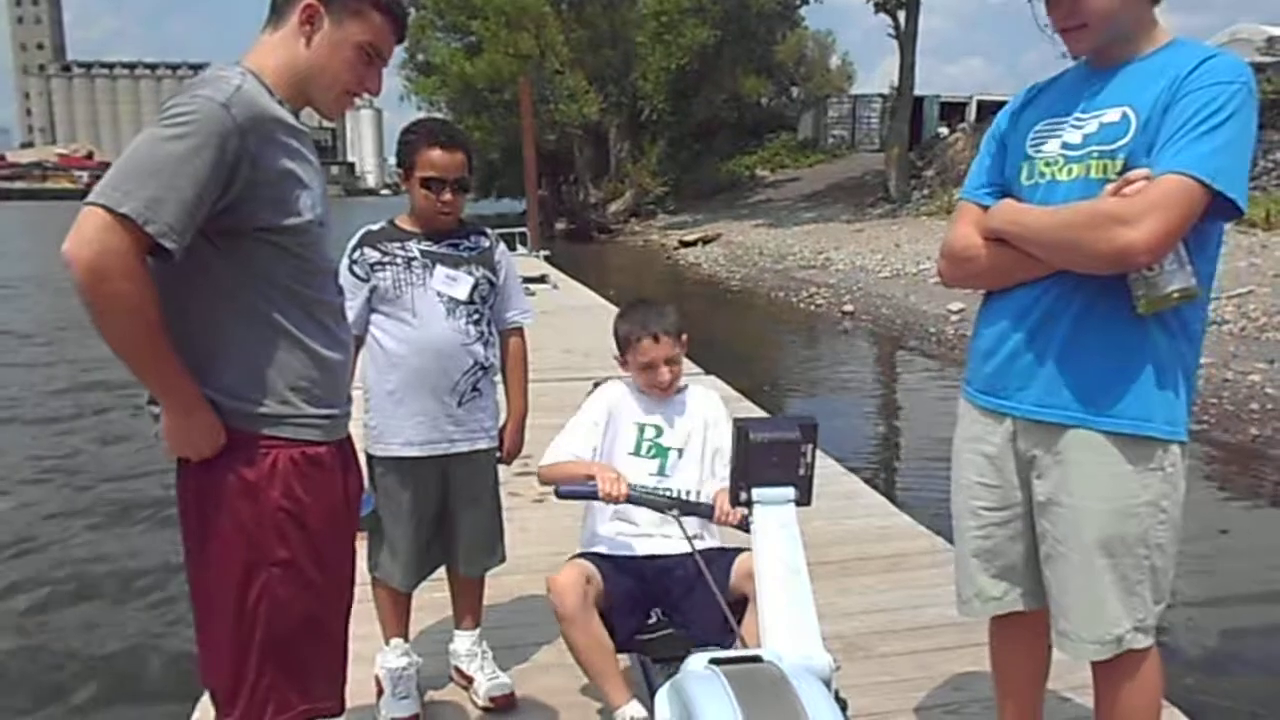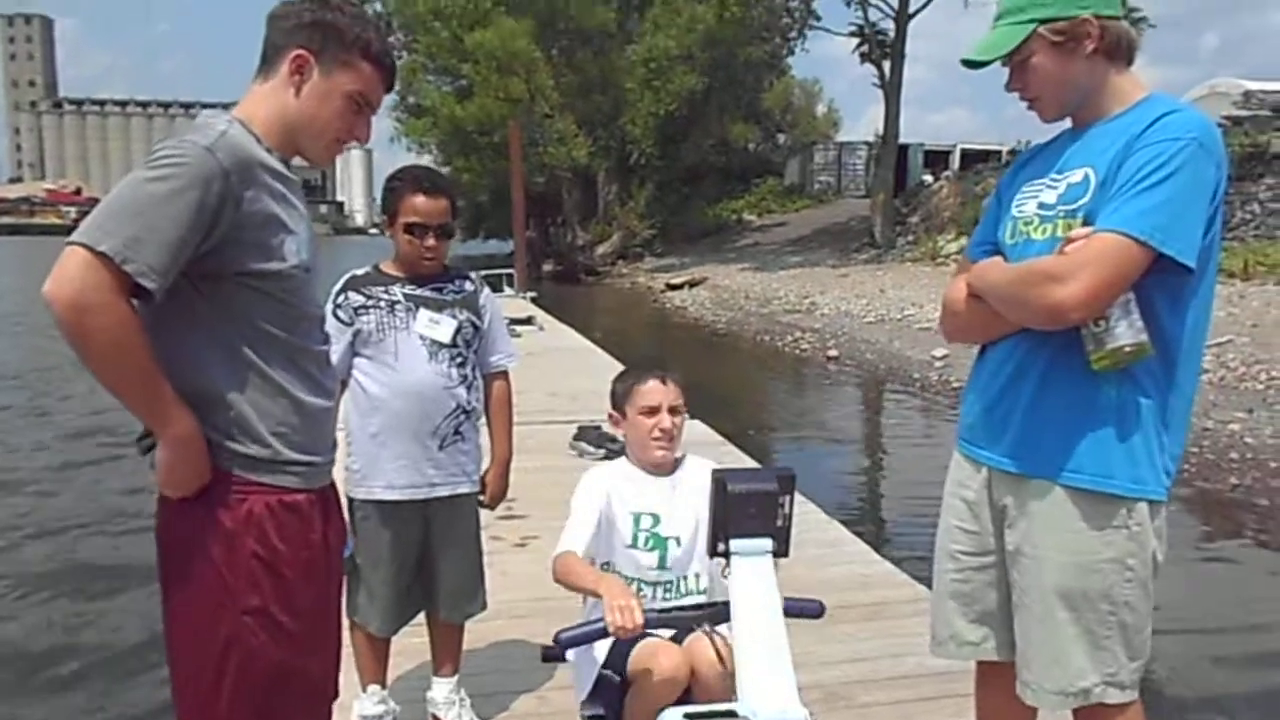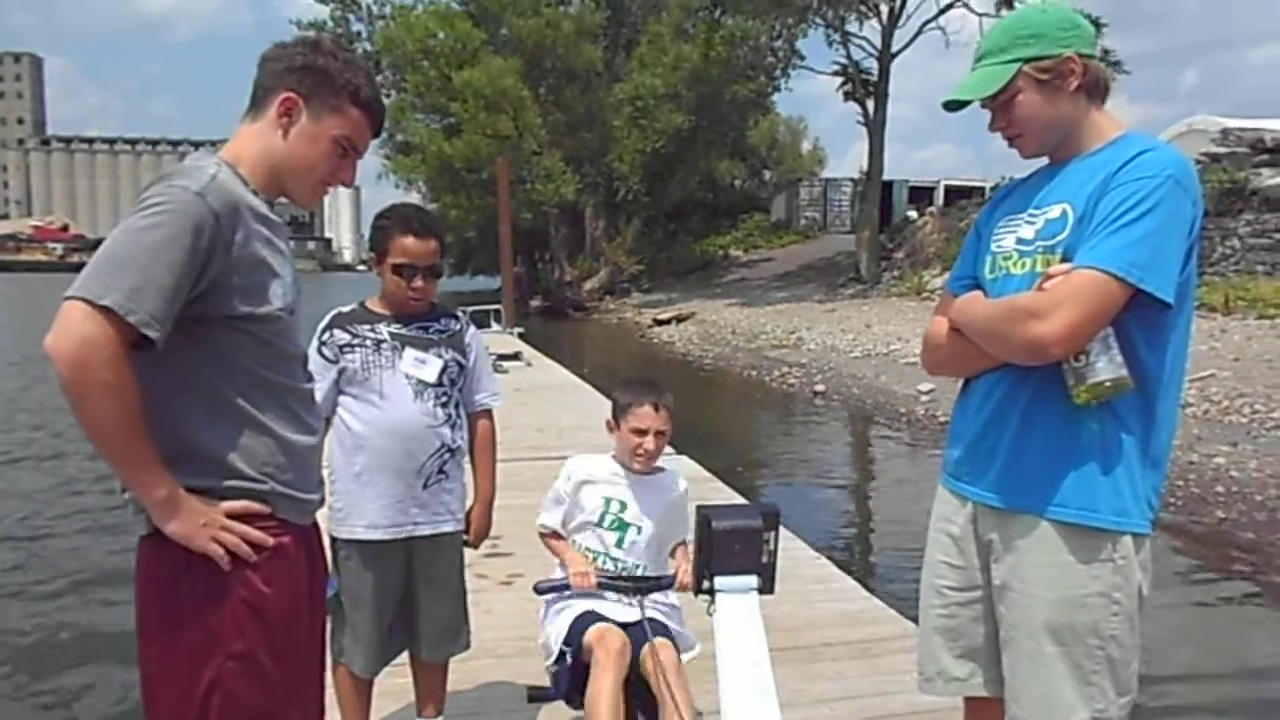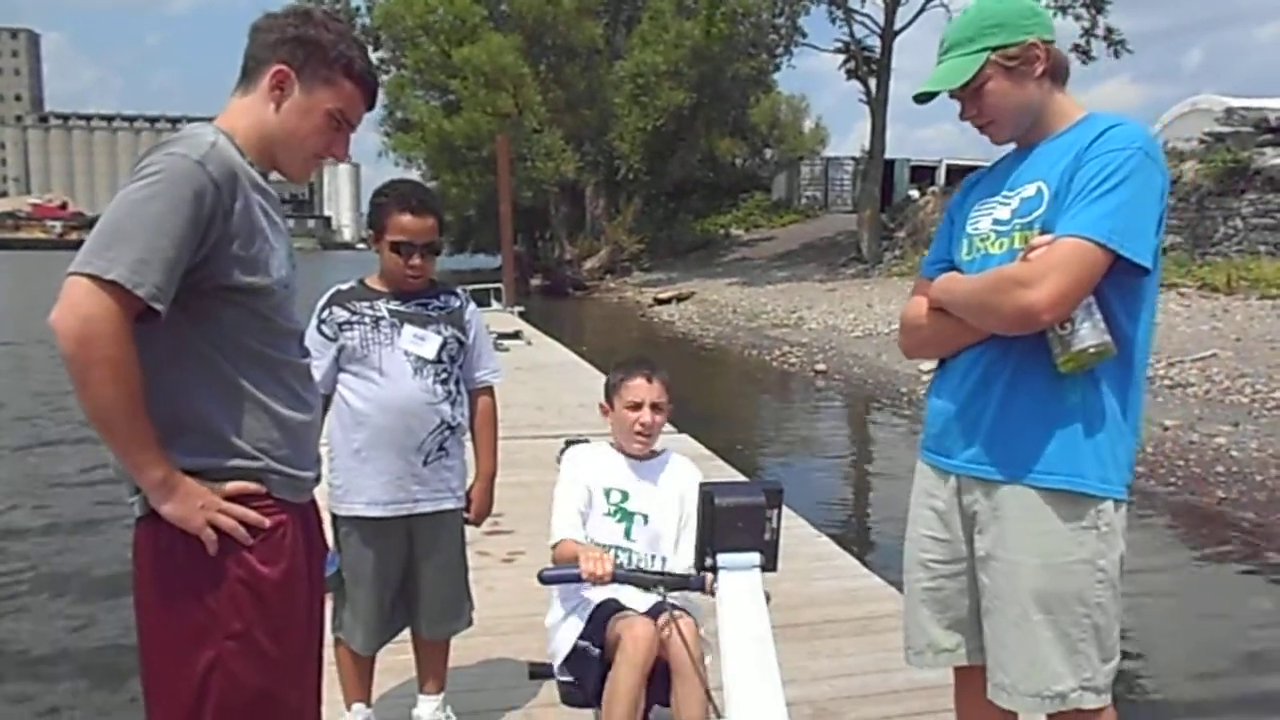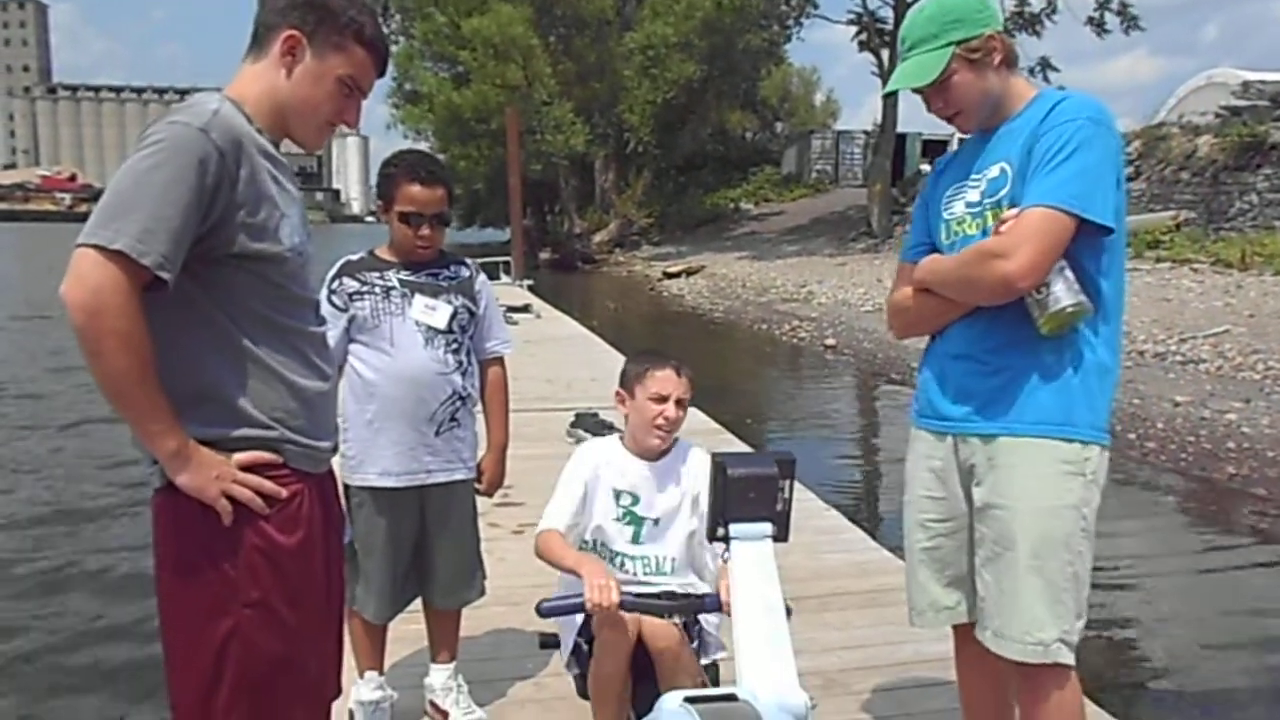
dt=1s
person 1, frame 1
left shoulder: (1209, 82)
right shoulder: (1030, 107)
left elbow: (1137, 234)
right elbow: (958, 258)
left wrist: (1014, 219)
right wrist: (1087, 233)
left hip: (1114, 409)
right hip: (995, 395)
left knee: (1117, 632)
right knee: (1012, 602)
person 1, frame 2
left shoulder: (1175, 138)
right shoulder: (1031, 167)
left elbow: (1070, 294)
right elbow: (957, 315)
left wrist: (992, 277)
right wrist: (1038, 288)
left hip: (1091, 465)
right hip: (986, 449)
right knee: (996, 659)
person 1, frame 3
left shoulder: (1151, 175)
right shoulder: (1009, 201)
left elbow: (1051, 329)
right elbow: (938, 350)
left wrist: (970, 310)
right wrist: (1017, 321)
left hip: (1073, 505)
right hip: (970, 488)
person 1, frame 4
left shoulder: (1118, 149)
right shoulder: (980, 187)
left elbow: (1038, 296)
right elbow: (915, 332)
left wrist: (950, 289)
right wrist: (999, 298)
left hip: (1053, 472)
right hip: (949, 460)
person 1, frame 5
left shoulder: (1073, 122)
right shoulder: (950, 170)
left elbow: (1016, 265)
right elbow: (902, 312)
left wrist: (937, 272)
right wrist: (979, 276)
left hip: (1040, 422)
right hip: (942, 419)
left knee: (1032, 649)
right knee: (970, 627)
person 2, frame 1
left shoulder: (280, 131)
right shoulder: (224, 110)
right elbow: (96, 250)
left wrist: (328, 442)
right wrist: (184, 407)
left hip: (309, 451)
right hip: (260, 461)
person 2, frame 2
left shoulder: (271, 177)
right shoulder: (213, 156)
right elbow: (77, 288)
left wrist: (313, 493)
right wrist: (179, 436)
left hip: (295, 498)
right hip: (242, 507)
person 2, frame 3
left shoulder: (254, 217)
right shoulder: (201, 198)
right elbow: (78, 342)
left wrist: (291, 536)
right wrist: (167, 504)
left hip: (281, 539)
right hip: (230, 552)
person 2, frame 4
left shoulder: (248, 186)
right shoulder: (196, 167)
right elbow: (82, 318)
left wrist: (293, 516)
right wrist: (163, 483)
left hip: (277, 518)
right hip: (226, 531)
person 2, frame 5
left shoulder: (262, 158)
right shoulder: (204, 135)
right elbow: (93, 290)
left wrist: (308, 488)
right wrist: (180, 455)
left hip: (295, 489)
right hip: (244, 502)
person 3, frame 1
left shoulder: (486, 249)
right shoulder: (371, 249)
left elbow: (511, 334)
right elbow: (343, 339)
left wrist: (517, 416)
left hip: (471, 432)
right hip: (398, 436)
left knee: (470, 547)
right knee: (394, 552)
left ankle: (468, 649)
right ankle: (396, 661)
person 3, frame 2
left shoulder: (472, 294)
right shoulder: (355, 293)
left elbow: (496, 379)
left wrist: (501, 460)
left hip: (453, 475)
right hip: (379, 479)
left knee: (450, 593)
right knee: (373, 598)
person 3, frame 3
left shoulder: (458, 333)
right shoulder: (341, 331)
left elbow: (480, 418)
left wrist: (484, 499)
left hip: (438, 515)
right hip: (362, 517)
left knee: (434, 633)
right knee: (356, 638)
person 3, frame 4
left shoulder: (458, 310)
right shoulder: (339, 308)
left elbow: (481, 394)
left wrist: (485, 476)
left hip: (439, 492)
right hip: (362, 494)
left knee: (435, 608)
right knee: (358, 612)
person 3, frame 5
left shoulder: (467, 279)
right shoulder: (350, 280)
left elbow: (491, 365)
left wrist: (497, 447)
left hip: (449, 462)
right hip: (374, 465)
left knee: (447, 579)
right knee: (369, 583)
person 4, frame 1
left shoulder: (706, 404)
right shoulder: (609, 400)
left elbow: (727, 480)
right elbow: (547, 471)
left wrist: (727, 496)
right wrist: (596, 467)
left hip: (692, 555)
right hip: (620, 557)
right knee: (566, 585)
person 4, frame 2
left shoulder: (705, 478)
right shoulder: (603, 483)
right elbow: (563, 564)
right wrist: (609, 586)
right hip: (620, 635)
left knee: (713, 659)
right knee: (668, 665)
person 4, frame 3
left shoulder: (674, 488)
right shoulder: (581, 472)
right elbow: (547, 530)
left wrist: (684, 563)
right wrist: (571, 557)
left hip: (647, 609)
right hip: (582, 604)
left knee: (665, 661)
right knee: (611, 646)
person 4, frame 4
left shoulder: (683, 472)
right shoulder: (582, 459)
left elbow: (696, 556)
right elbow: (561, 550)
right wrist: (584, 553)
left hip: (660, 603)
right hip: (592, 604)
left knee: (683, 632)
right knee: (639, 633)
person 4, frame 5
left shoulder: (697, 465)
right shoulder: (593, 457)
left elbow: (719, 550)
right elbow: (546, 538)
left wrist: (730, 578)
right wrist: (589, 567)
left hip: (675, 597)
right hip: (601, 598)
left knee: (661, 627)
right knee: (617, 624)
